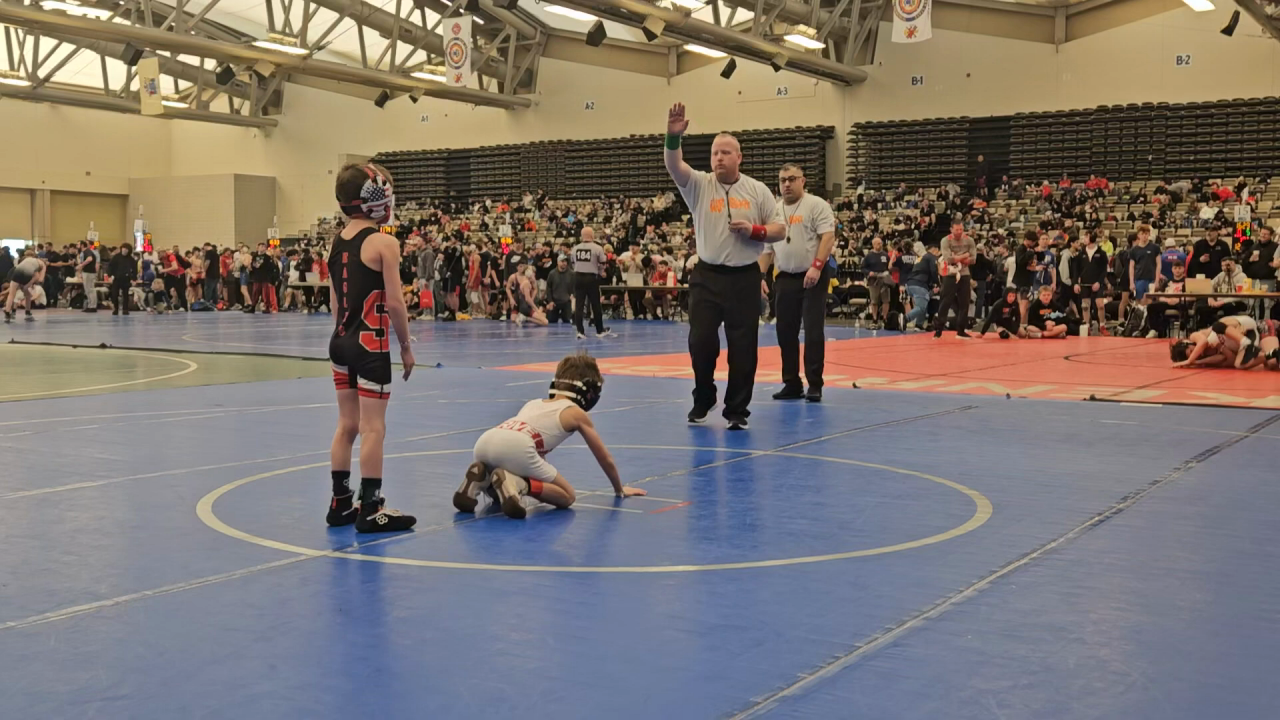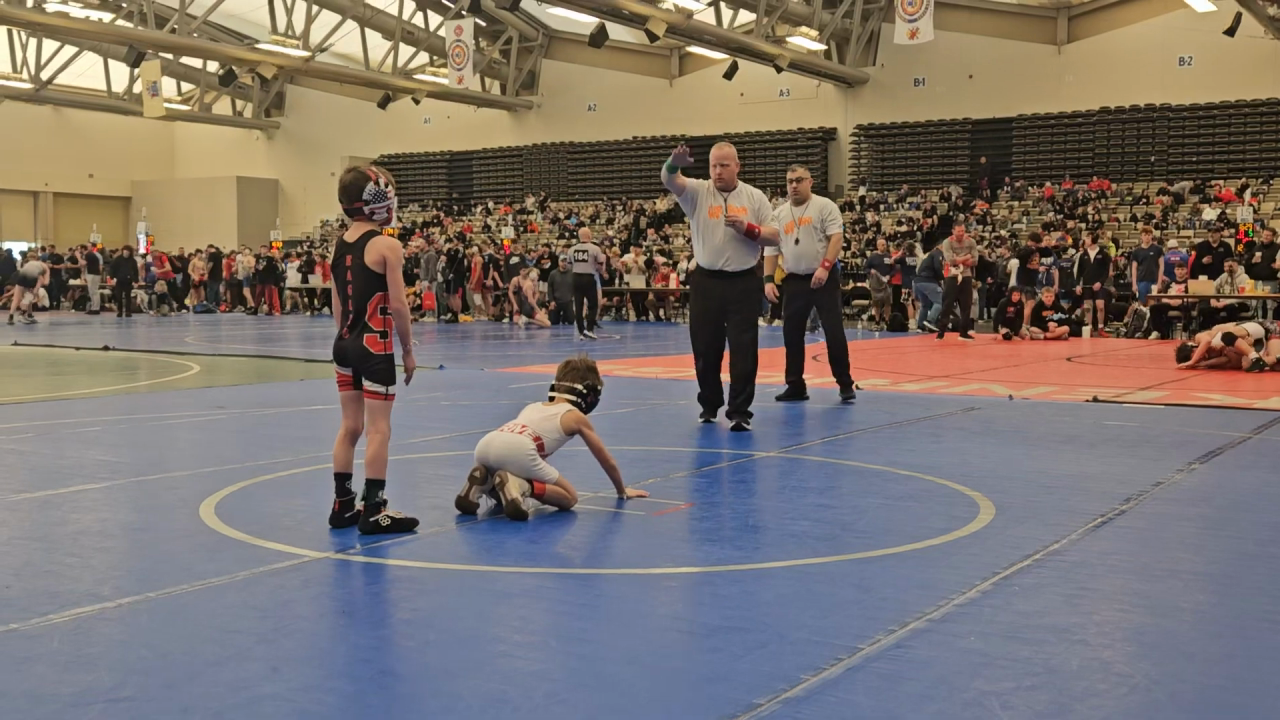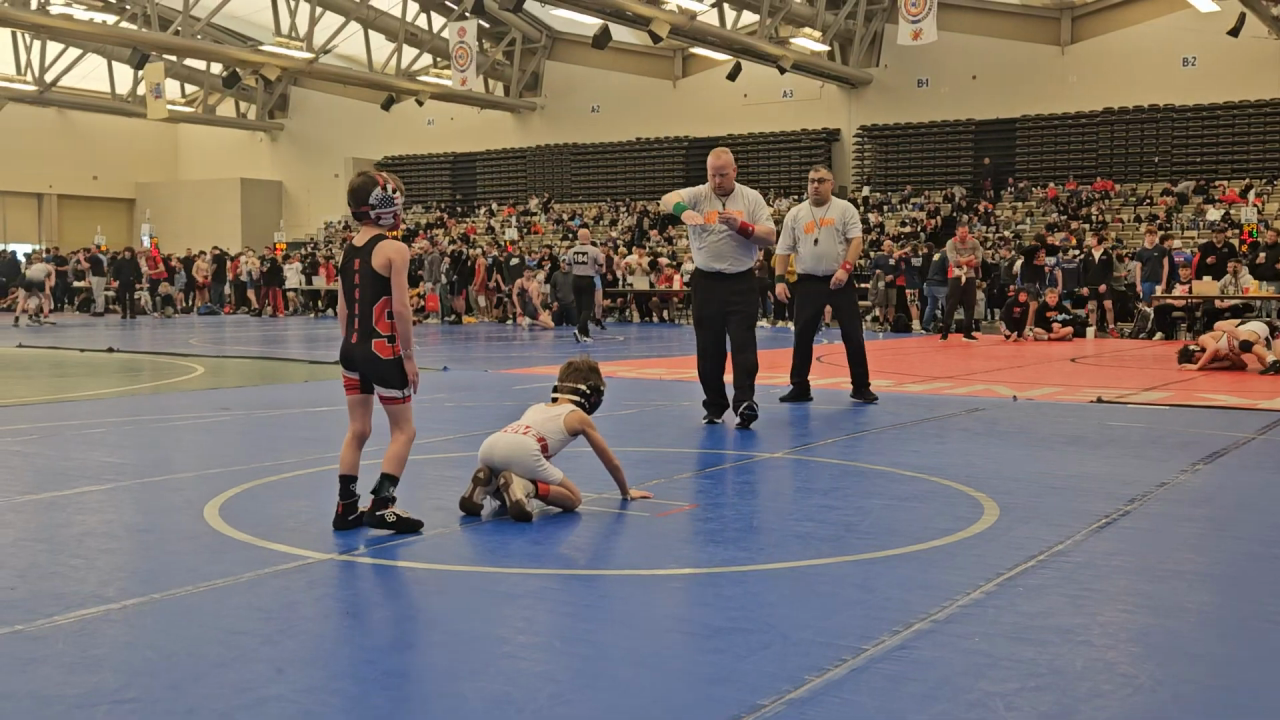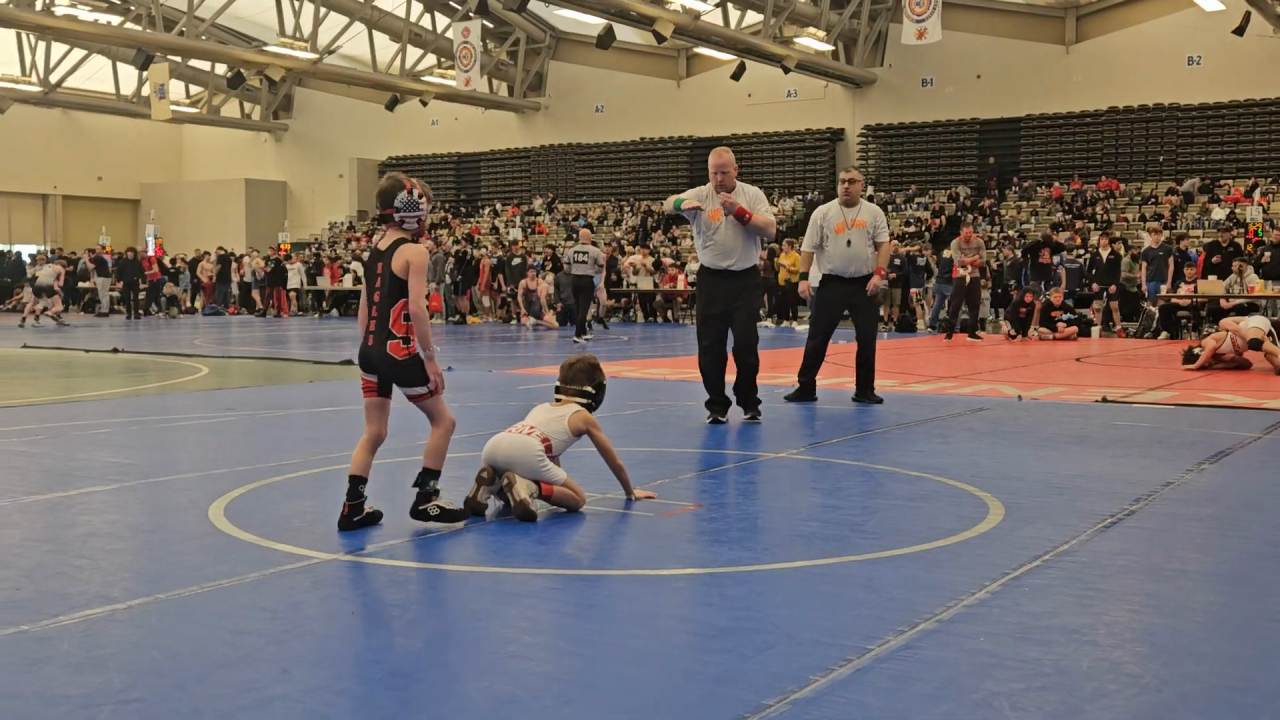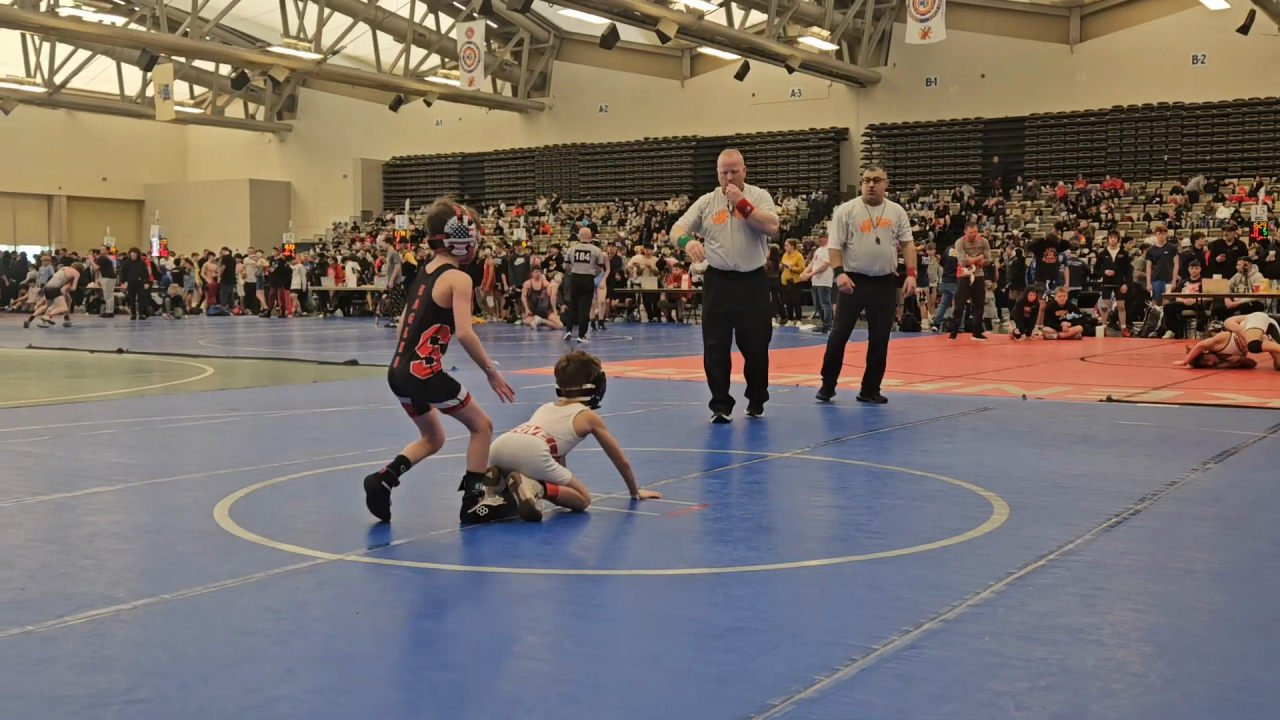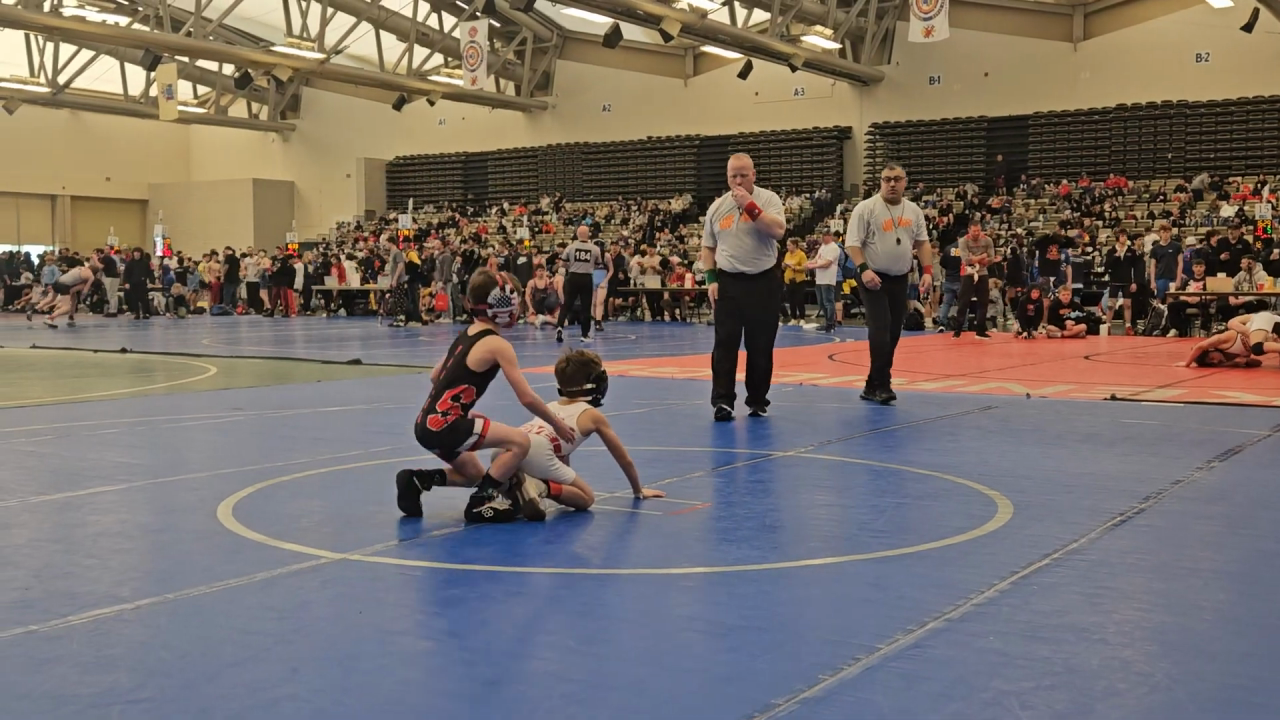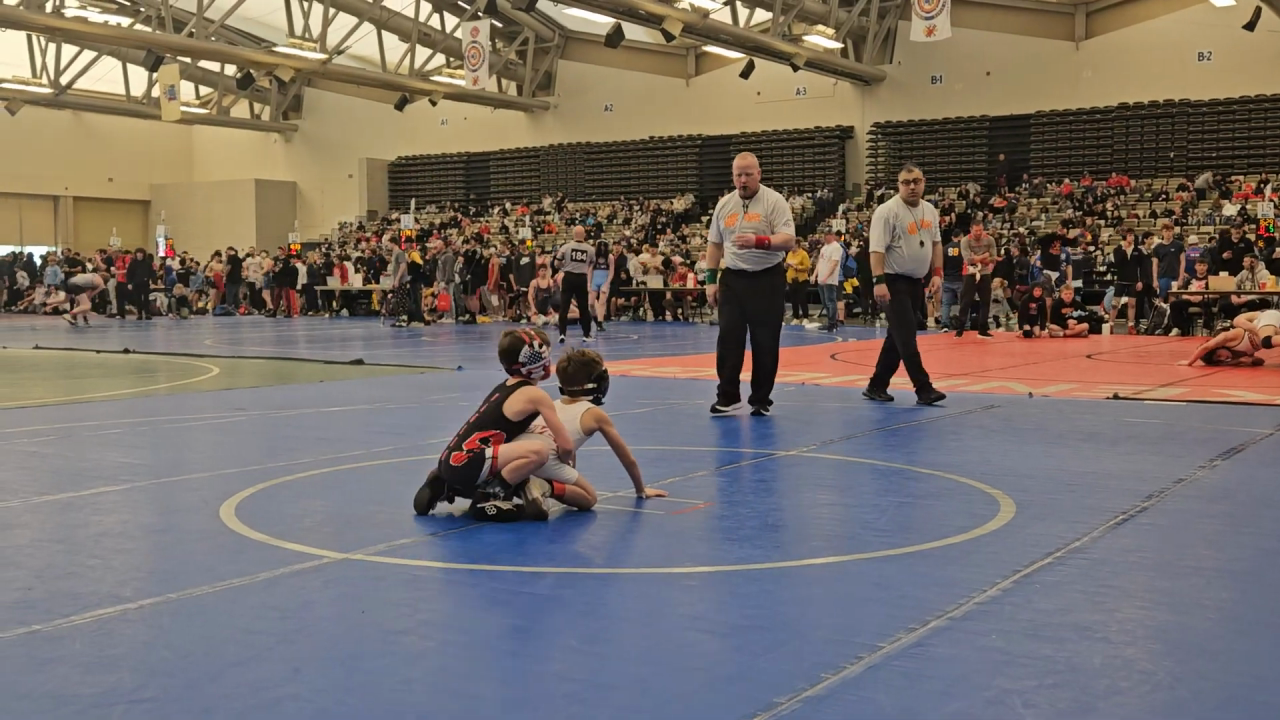
dt=0.2s
person 1, frame 1
left shoulder: (337, 243)
right shoulder: (383, 243)
left elbow: (336, 301)
right elbow: (394, 302)
right wrist: (406, 346)
left hip: (340, 342)
right hip: (369, 343)
left knee: (347, 425)
right knee: (372, 428)
left ankle: (341, 504)
right ankle: (371, 509)
person 1, frame 2
left shoulder: (340, 245)
right shoulder: (387, 245)
left elbow: (337, 305)
right elbow: (397, 304)
right wrist: (408, 349)
left hip: (344, 345)
right hip: (374, 346)
left knee: (351, 427)
right knee: (378, 430)
left ankle: (343, 506)
right ankle: (374, 510)
person 1, frame 3
left shoulder: (348, 249)
right shoulder: (395, 249)
left elbow: (343, 308)
right elbow: (401, 308)
right wrist: (409, 356)
left hip: (351, 349)
right hip: (382, 350)
left knee: (358, 431)
right knee: (402, 431)
left ankle: (346, 507)
right ankle: (382, 503)
person 1, frame 4
left shoulder: (374, 252)
right shoulder: (414, 252)
left elbow: (364, 311)
right elbow: (416, 309)
right wrist: (431, 356)
left hip: (369, 351)
right hip: (399, 352)
left knee: (374, 433)
right knee: (442, 420)
left ankle: (353, 507)
right ankle: (425, 496)
person 1, frame 5
left shoulder: (425, 274)
right shoulder: (458, 279)
right elbow: (464, 333)
right wrist: (493, 375)
left hip: (401, 372)
right hip: (422, 371)
left knee: (434, 439)
right knee: (482, 425)
left ankle: (383, 481)
right ankle: (472, 500)
person 1, frame 6
left shoulder: (465, 336)
right shoulder: (498, 345)
left elbow: (435, 376)
right elbow: (527, 398)
right wrist: (558, 425)
left hip: (425, 424)
right hip: (441, 426)
left knee: (476, 474)
right knee: (519, 443)
left ankle: (418, 480)
right ankle: (483, 503)
person 1, frame 7
left shoulder: (506, 387)
right shoulder: (535, 395)
right elbow: (565, 446)
right wrist: (563, 459)
left hip: (451, 462)
right hip: (463, 463)
right knee: (539, 451)
left ankle: (446, 485)
right ankle: (491, 498)
person 2, frame 1
left shoulder: (757, 190)
right shoulder: (698, 186)
left elbow: (780, 230)
right elbow: (674, 167)
left wrist: (753, 230)
right wrist: (673, 136)
left hip: (743, 279)
right hip: (706, 277)
left knee: (742, 347)
right knee: (701, 342)
left ankle: (737, 411)
right ankle: (703, 401)
person 2, frame 2
left shoulder: (755, 197)
right shoulder: (699, 192)
left elbow: (774, 236)
right elbow: (669, 180)
left wrist: (747, 227)
right wrist: (675, 162)
left hip: (743, 283)
right hip: (706, 282)
left knee: (743, 349)
right knee: (705, 348)
left ankle: (739, 411)
right ankle: (710, 403)
person 2, frame 3
left shoulder: (751, 198)
right shoulder: (697, 196)
left elbow: (770, 237)
right elbow: (667, 201)
left wrist: (740, 225)
right wrist: (683, 210)
left hip: (741, 283)
right hip: (706, 283)
left knee: (743, 345)
right knee: (708, 348)
left ankle: (744, 404)
right ankle: (715, 406)
person 2, frame 4
left shoulder: (752, 195)
right shoulder: (699, 195)
left elbow: (771, 230)
right elbow: (668, 206)
left wrist: (739, 211)
right wrist: (682, 203)
left hip: (746, 280)
right hip: (711, 281)
left knee: (746, 343)
right knee: (710, 346)
left ankle: (749, 402)
right ankle: (717, 406)
person 2, frame 5
left shoulder: (759, 196)
right shoulder: (706, 202)
left elbow: (771, 228)
right elbow: (678, 229)
left wrist: (741, 203)
right wrist: (689, 243)
left hip: (753, 281)
right hip: (718, 281)
left knee: (755, 345)
right knee: (716, 346)
left ankle: (756, 398)
right ankle: (720, 405)
person 2, frame 6
left shoulder: (768, 199)
right shoulder: (717, 206)
left elbow: (778, 231)
right elbow: (708, 246)
left wrist: (749, 205)
right wrist: (710, 280)
left hip: (763, 282)
right hip: (729, 282)
left knee: (760, 346)
right knee: (724, 343)
left ankle: (757, 400)
right ankle: (723, 401)
person 2, frame 7
left shoulder: (774, 201)
right shoulder: (724, 204)
left elbow: (788, 240)
right elbow: (715, 243)
left wrist: (757, 241)
right wrist: (711, 279)
left hip: (766, 280)
right hip: (733, 280)
left knee: (765, 344)
right knee: (728, 338)
left ankle: (760, 399)
right ankle: (727, 396)
person 3, frame 1
left shoulder: (817, 205)
left elbow: (828, 236)
right elbow: (766, 248)
left wrist: (816, 267)
left hip: (814, 277)
right hip: (786, 278)
left knee: (814, 330)
right knee: (785, 332)
left ankle: (815, 383)
right ankle: (792, 384)
person 3, frame 2
left shoulder: (825, 206)
right shoulder: (779, 214)
left elbow: (836, 237)
right elbow: (772, 250)
left wrist: (825, 266)
right wrist: (768, 280)
left hip: (824, 277)
right hip: (794, 280)
left knee: (834, 331)
right knee: (792, 334)
left ankle: (845, 383)
right ankle: (795, 386)
person 3, frame 3
left shoulder: (845, 209)
right shoulder: (796, 214)
left elbow: (855, 241)
right elbow: (784, 250)
left wrist: (845, 269)
right wrist: (780, 280)
left hip: (841, 281)
right hip: (808, 282)
left knee: (852, 334)
right knee: (802, 336)
left ankle: (861, 387)
right ankle: (800, 387)
person 3, frame 4
left shoulder: (874, 212)
right shoulder: (823, 213)
left elbow: (883, 245)
right elbow: (809, 248)
left wrist: (879, 274)
right wrist: (804, 277)
left hip: (864, 283)
right hip: (832, 283)
left knee: (867, 338)
right knee: (818, 335)
left ankle: (864, 390)
right ankle: (806, 387)
person 3, frame 5
left shoulder: (897, 211)
right shoulder: (846, 210)
left elbow: (907, 244)
right elbow: (834, 245)
left wrist: (911, 273)
right wrist: (839, 273)
left hip: (885, 281)
right hip: (853, 281)
left knee: (880, 338)
right knee: (840, 333)
left ankle: (871, 389)
right ankle: (828, 383)
person 3, frame 6
left shoulder: (913, 210)
right shoulder: (866, 208)
left elbow: (922, 242)
right elbow: (853, 243)
left wrist: (927, 271)
right wrist: (864, 269)
left hip: (899, 280)
right hip: (874, 278)
left knee: (891, 334)
right knee: (880, 330)
left ankle: (875, 386)
right ankle: (882, 386)
person 3, frame 7
left shoulder: (929, 209)
right shoulder: (887, 211)
left elbow: (934, 243)
right elbow: (877, 250)
left wrist: (936, 274)
right wrist: (879, 282)
left hip: (915, 282)
right hip: (893, 281)
left knee: (898, 336)
right knee: (905, 335)
left ankle: (877, 385)
right ankle: (923, 388)
person 4, frame 1
left shoulder: (533, 404)
right shoulder: (576, 413)
right elbow: (605, 459)
right wrist: (620, 490)
left hip: (484, 442)
right hip: (516, 448)
left knee: (499, 492)
right knee: (567, 496)
left ankle: (482, 479)
right ankle: (518, 484)
person 4, frame 2
left shoulder: (533, 407)
right shoulder: (576, 416)
right elbow: (607, 460)
right wrist: (622, 491)
left hip: (484, 446)
right hip: (516, 452)
left knee: (502, 494)
right knee: (569, 498)
left ankle: (483, 482)
right ankle: (521, 487)
person 4, frame 3
left shoulder: (536, 408)
right shoulder: (579, 417)
right elbow: (611, 461)
right wrist: (626, 492)
left hip: (488, 446)
right hip: (522, 452)
left knee: (505, 495)
right knee: (573, 499)
left ankle: (487, 482)
right ankle: (525, 488)
person 4, frame 4
left shoulder: (541, 408)
right shoulder: (585, 417)
right elbow: (615, 462)
right wrist: (630, 492)
left hip: (493, 446)
right hip: (524, 454)
right knee: (578, 500)
left ankle: (490, 482)
right ankle: (529, 489)
person 4, frame 5
left shoulder: (545, 408)
right shoulder: (589, 416)
right elbow: (621, 460)
right wrist: (635, 491)
left hip: (499, 446)
right hip: (531, 454)
right knee: (582, 500)
left ankle: (497, 481)
right ankle: (535, 488)
person 4, frame 6
left shoulder: (550, 408)
right shoulder: (592, 415)
right elbow: (625, 459)
right wrist: (638, 491)
right hip: (537, 453)
right knee: (586, 498)
right ankle: (539, 487)
person 4, frame 7
left shoulder: (552, 406)
right shoulder: (595, 414)
right elbow: (628, 459)
right wrist: (641, 490)
right knee: (588, 498)
right ankle: (544, 487)
